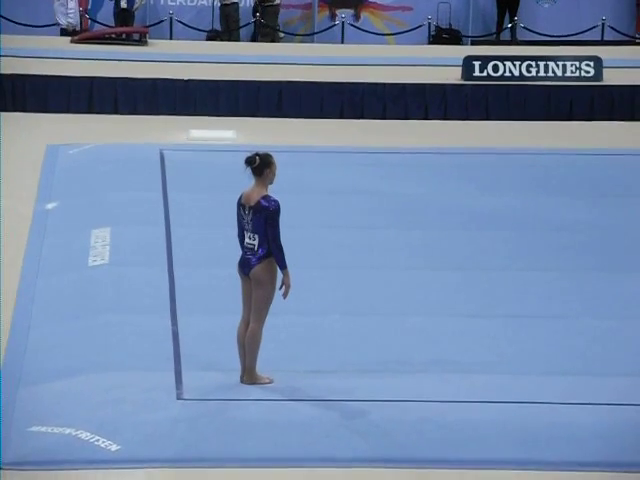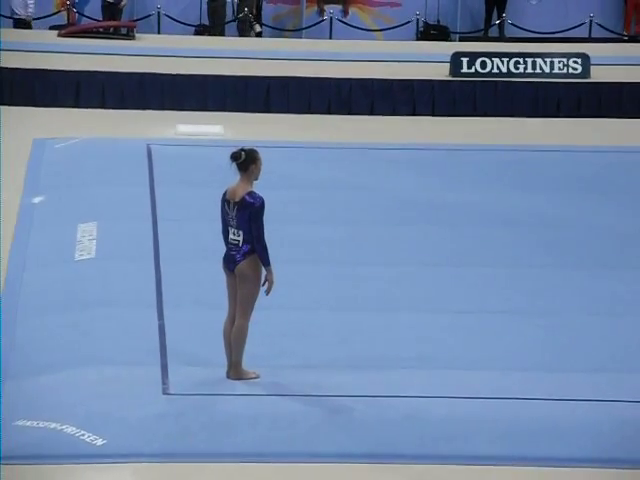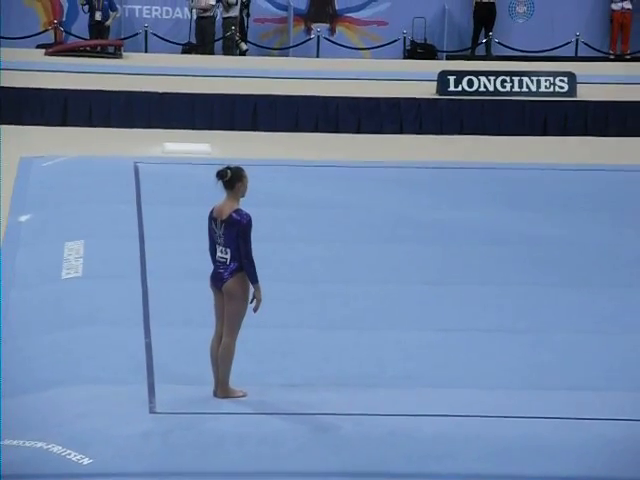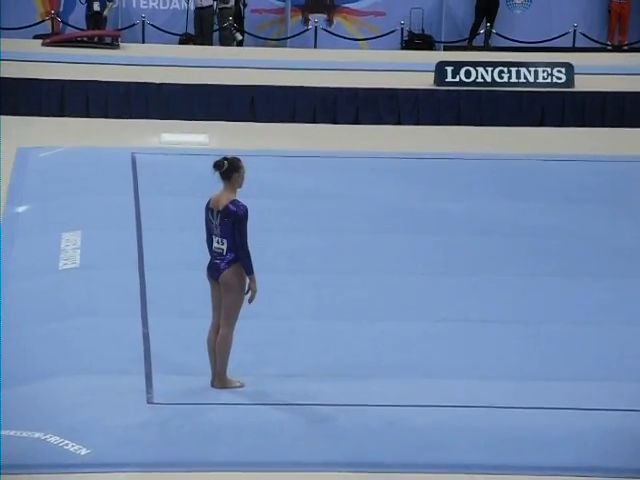
dt=1s
person 1, frame 1
left shoulder: (242, 198)
right shoulder: (270, 204)
right elbow: (274, 242)
right wrist: (285, 272)
left hip: (244, 262)
right hip: (262, 266)
left knee: (246, 318)
right knee: (256, 322)
left ankle: (245, 371)
right ankle: (251, 374)
person 1, frame 2
left shoulder: (226, 194)
right shoulder: (255, 200)
left elbow: (225, 231)
right elbow: (258, 238)
right wrist: (269, 270)
left hip: (229, 258)
right hip: (247, 262)
left knee: (232, 314)
right knee: (242, 317)
left ankle: (231, 366)
right ankle: (237, 369)
person 1, frame 3
left shoulder: (213, 212)
right shoulder: (242, 218)
left elbow: (212, 249)
right elbow: (246, 255)
right wrist: (256, 287)
left hip: (217, 276)
right hip: (235, 280)
left knee: (219, 332)
right knee: (229, 336)
left ankle: (218, 385)
right ankle: (224, 388)
person 1, frame 4
left shoulder: (210, 203)
right shoulder: (238, 208)
left elbow: (209, 239)
right elbow: (242, 247)
right wrist: (252, 278)
left hip: (214, 267)
right hip: (231, 270)
left knee: (216, 323)
right knee: (227, 326)
left ankle: (215, 375)
right ankle: (221, 378)
